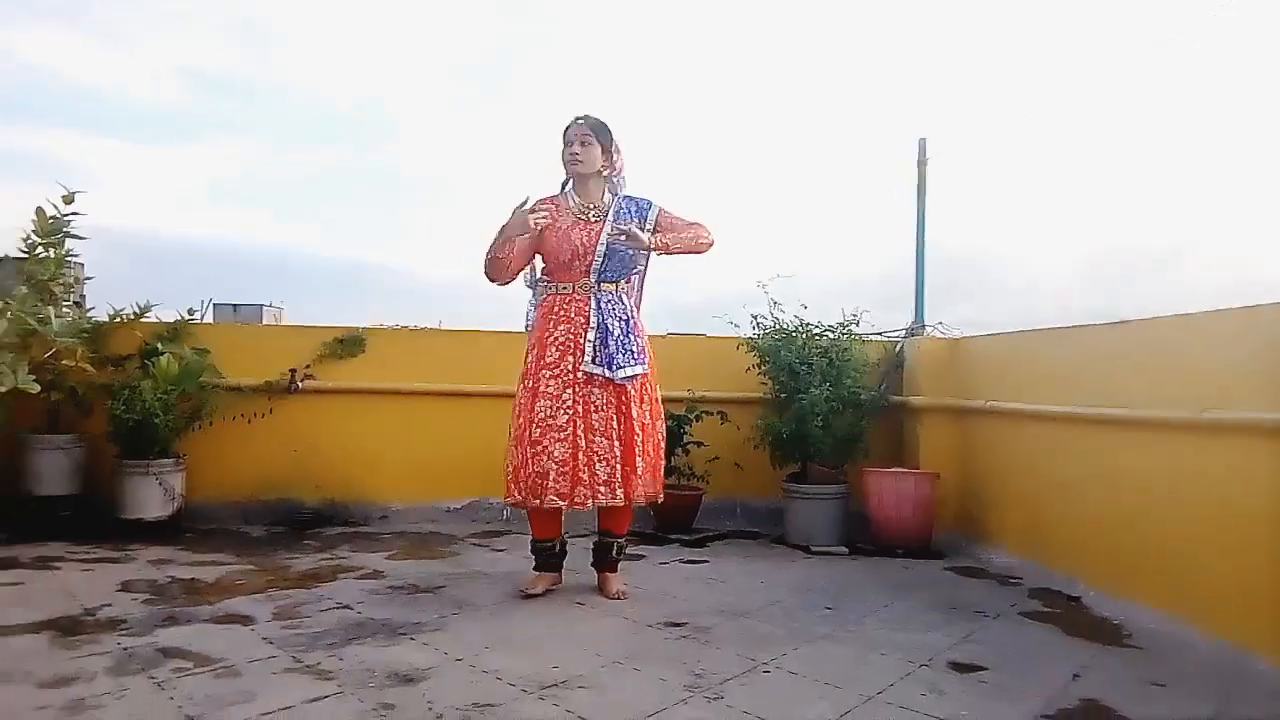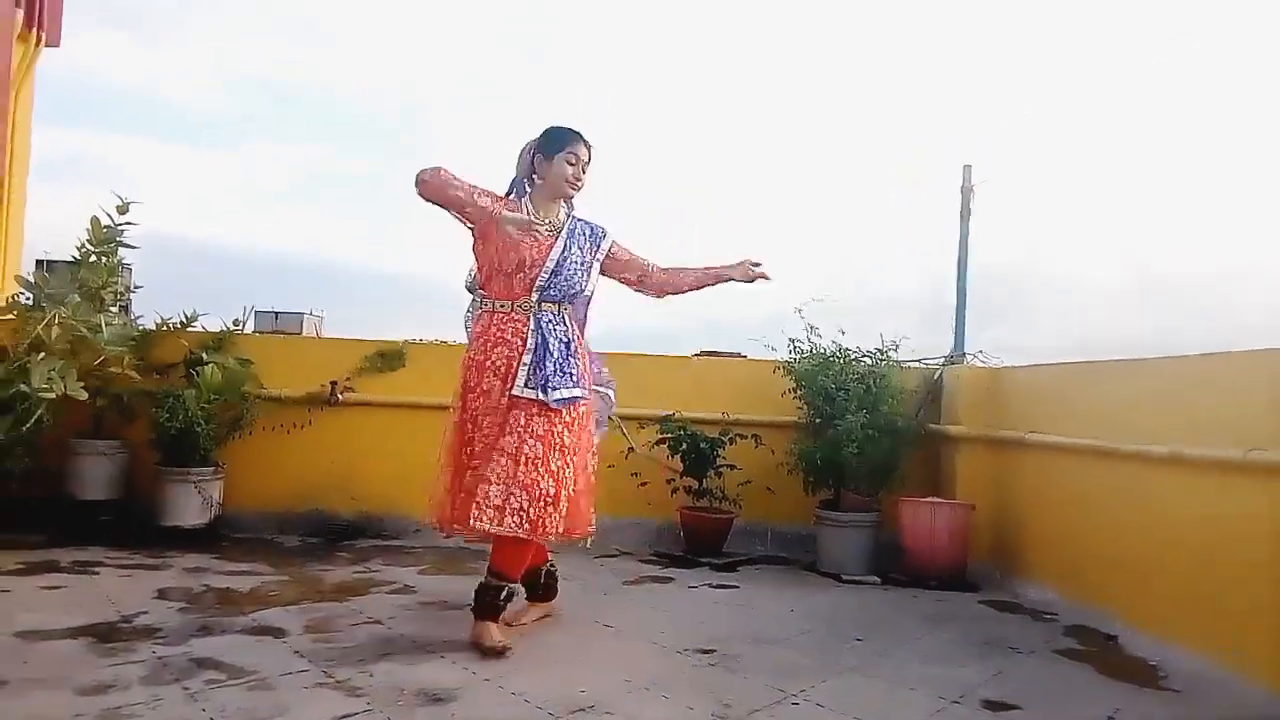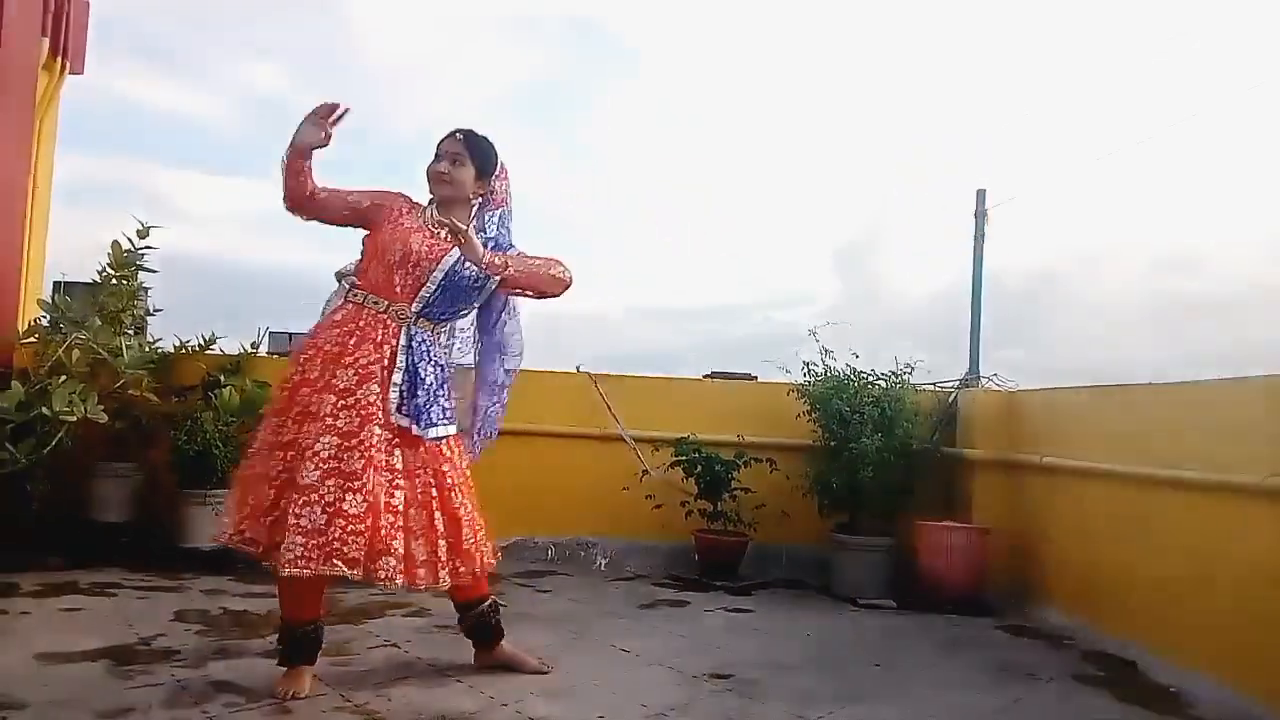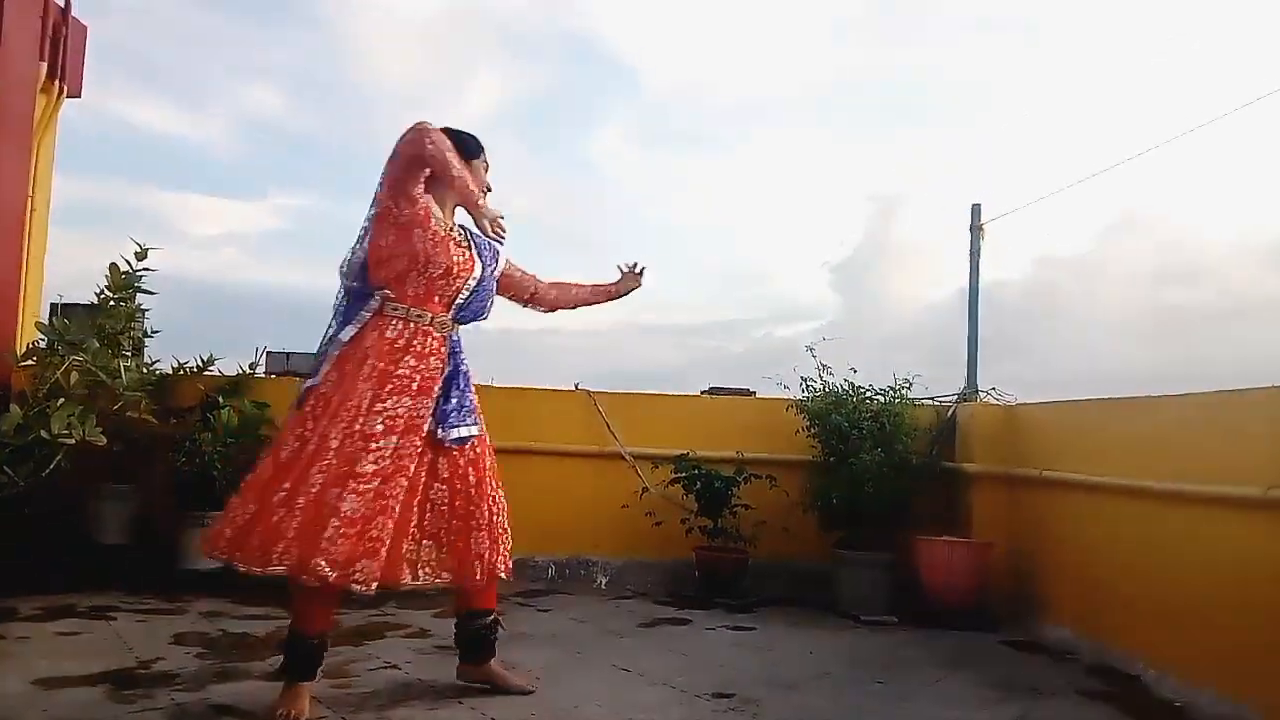
dt=0.7s
person 1, frame 1
left shoulder: (637, 209)
right shoulder: (546, 212)
left elbow: (703, 236)
right elbow: (498, 272)
left wrist: (651, 240)
right wrist: (510, 230)
left hip: (619, 340)
right hip: (558, 340)
left knee: (621, 451)
right knee: (546, 448)
left ankle: (608, 565)
right ankle: (548, 563)
person 1, frame 2
left shoulder: (591, 238)
right shoulder: (496, 213)
left elbow: (657, 280)
right elbow: (428, 181)
left wrist: (724, 273)
right wrist: (492, 213)
left hip: (558, 366)
right hip: (494, 359)
left knee: (534, 483)
right knee: (496, 477)
left ankle: (487, 611)
right ankle: (541, 590)
person 1, frame 3
left shoulder: (493, 260)
right shoulder: (396, 211)
left elbow: (558, 277)
right elbow: (301, 199)
left wrist: (485, 258)
right wrist: (304, 143)
left hip: (412, 381)
right hip: (341, 362)
left knee: (441, 509)
right knee: (313, 504)
left ankle: (490, 641)
right ankle: (299, 655)
person 1, frame 4
left shoulder: (482, 251)
right shoulder: (404, 204)
left elbow: (544, 294)
right elbow: (421, 139)
left wrist: (613, 288)
right wrist: (476, 202)
left hip: (441, 383)
right hip: (378, 368)
left knee: (473, 518)
right knee: (345, 511)
left ankle: (477, 656)
